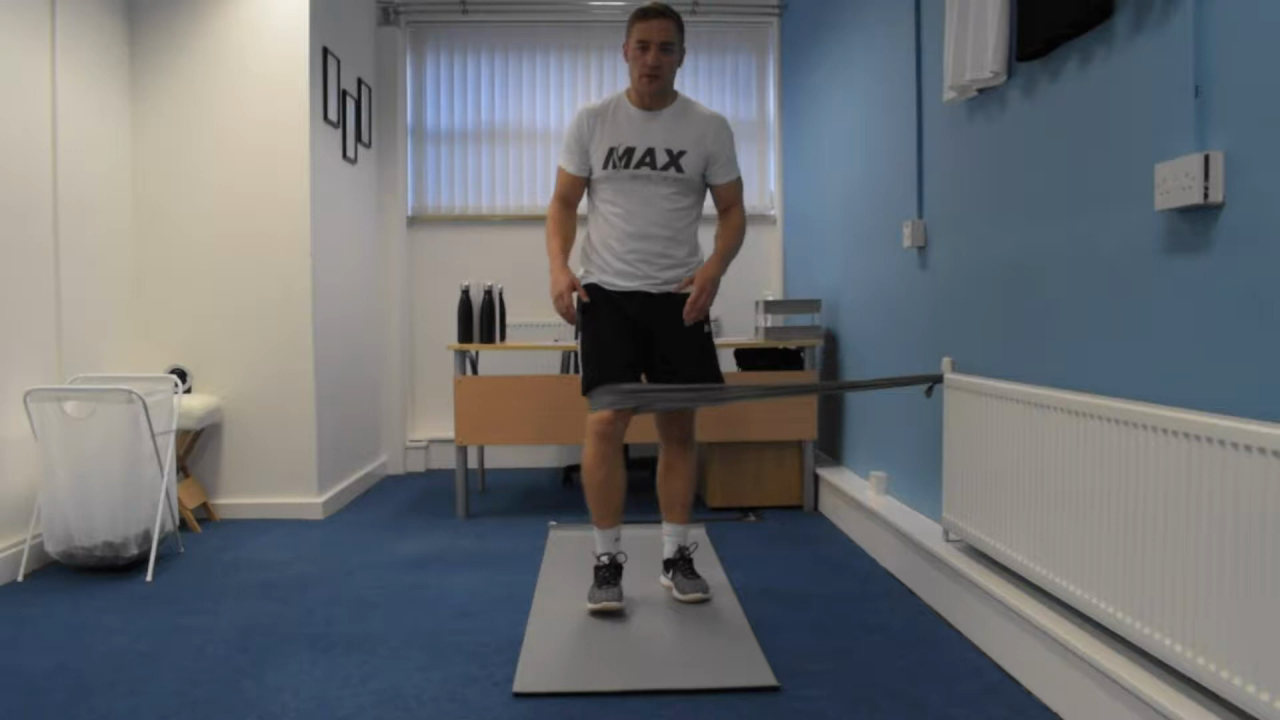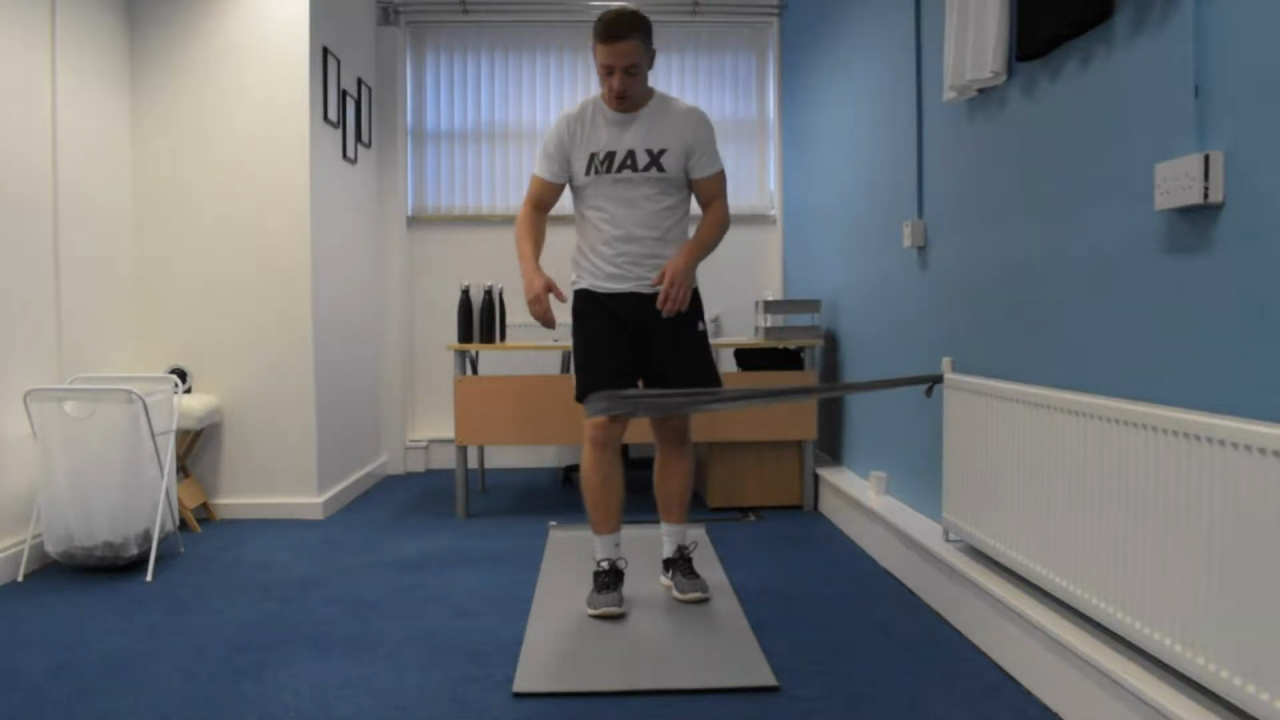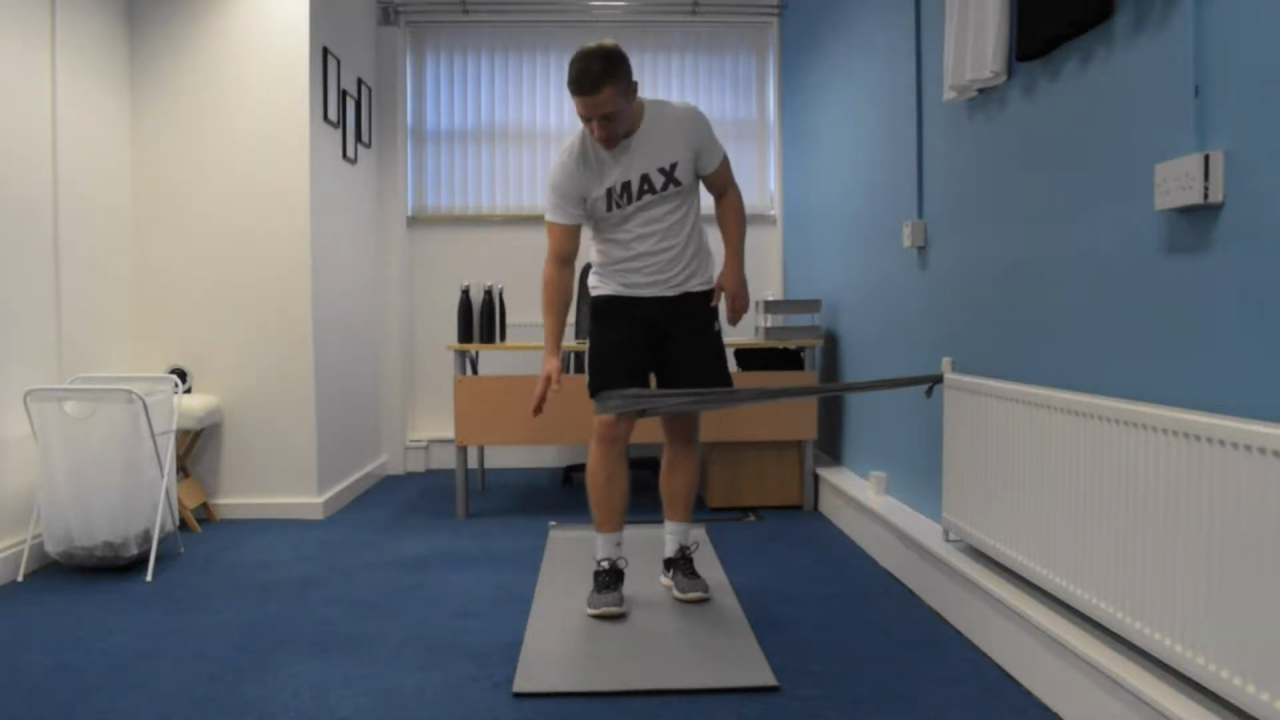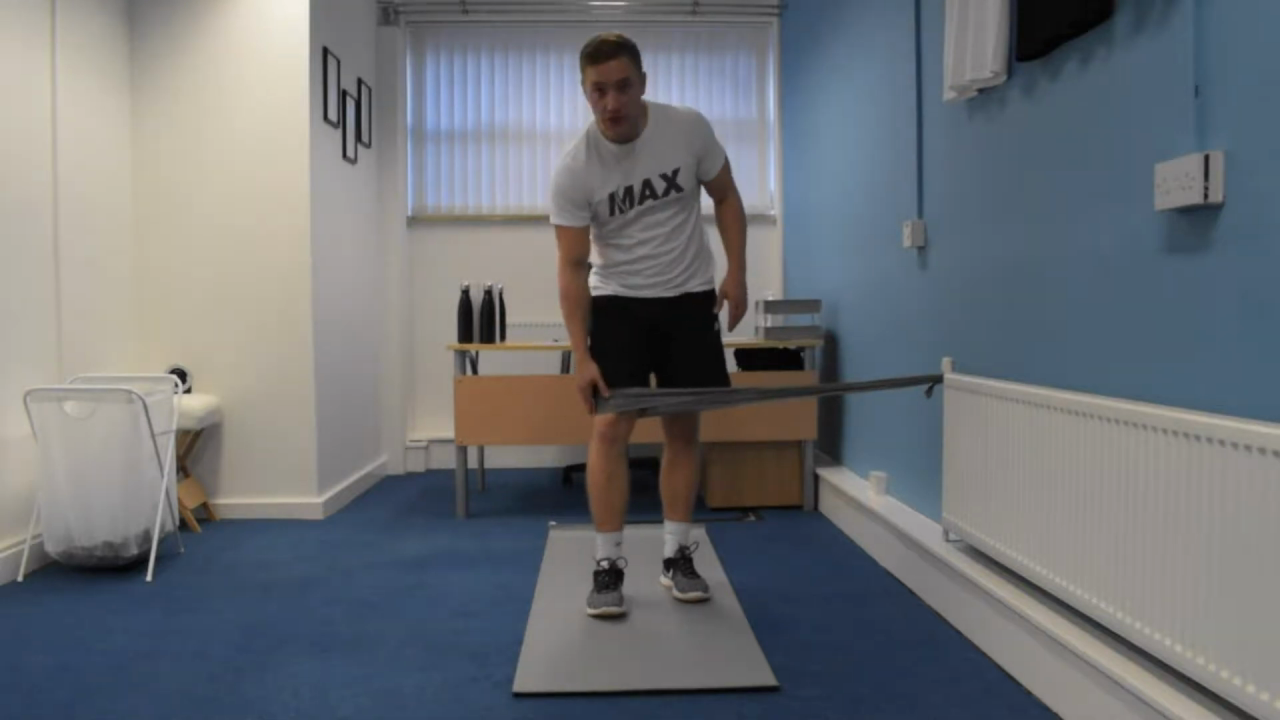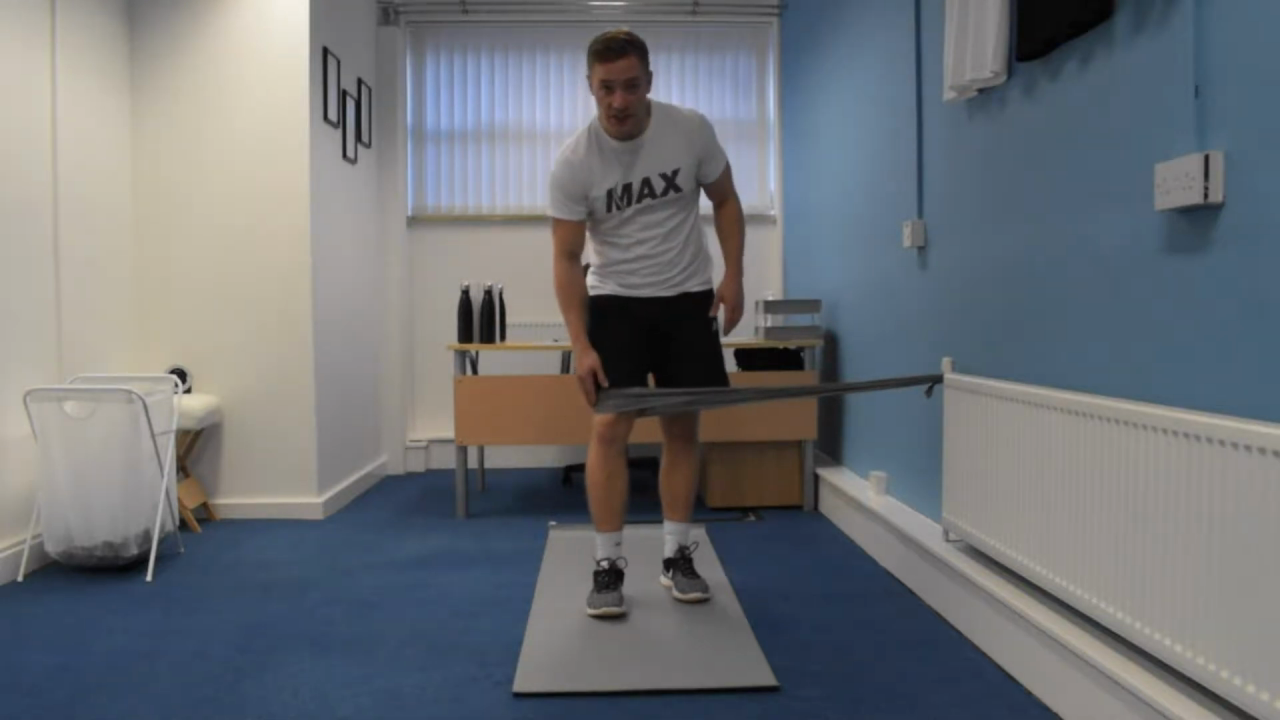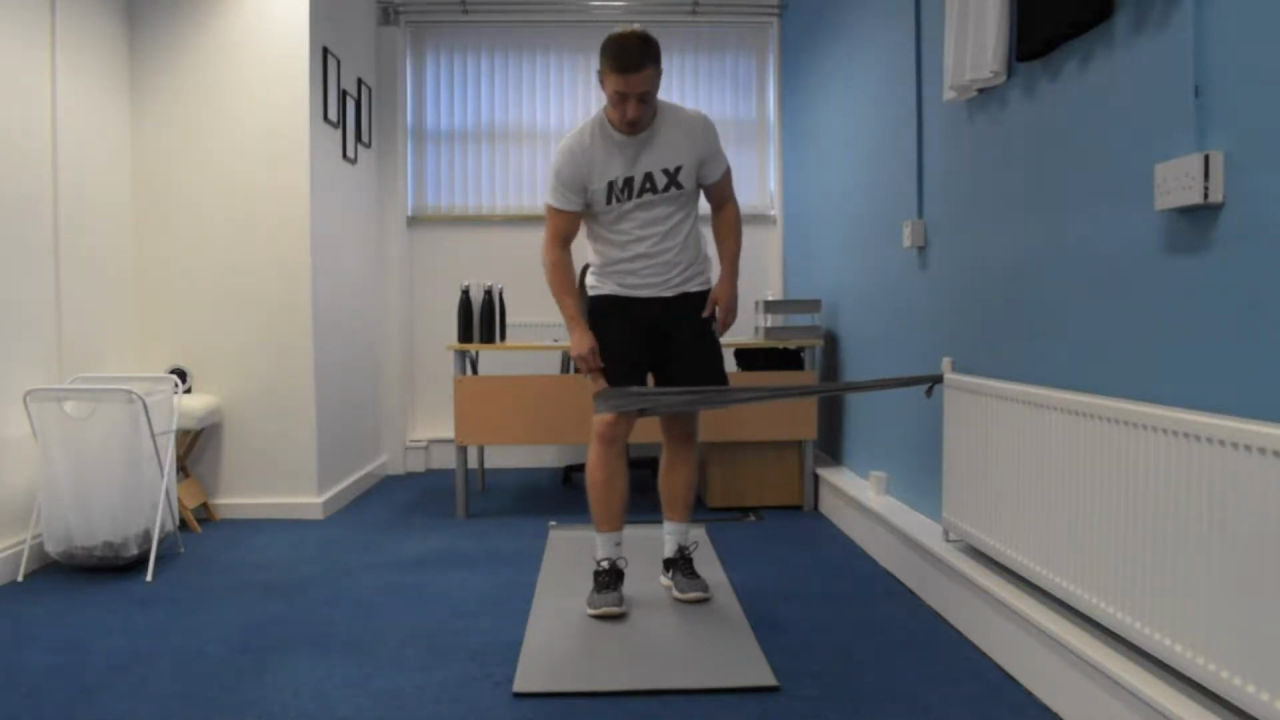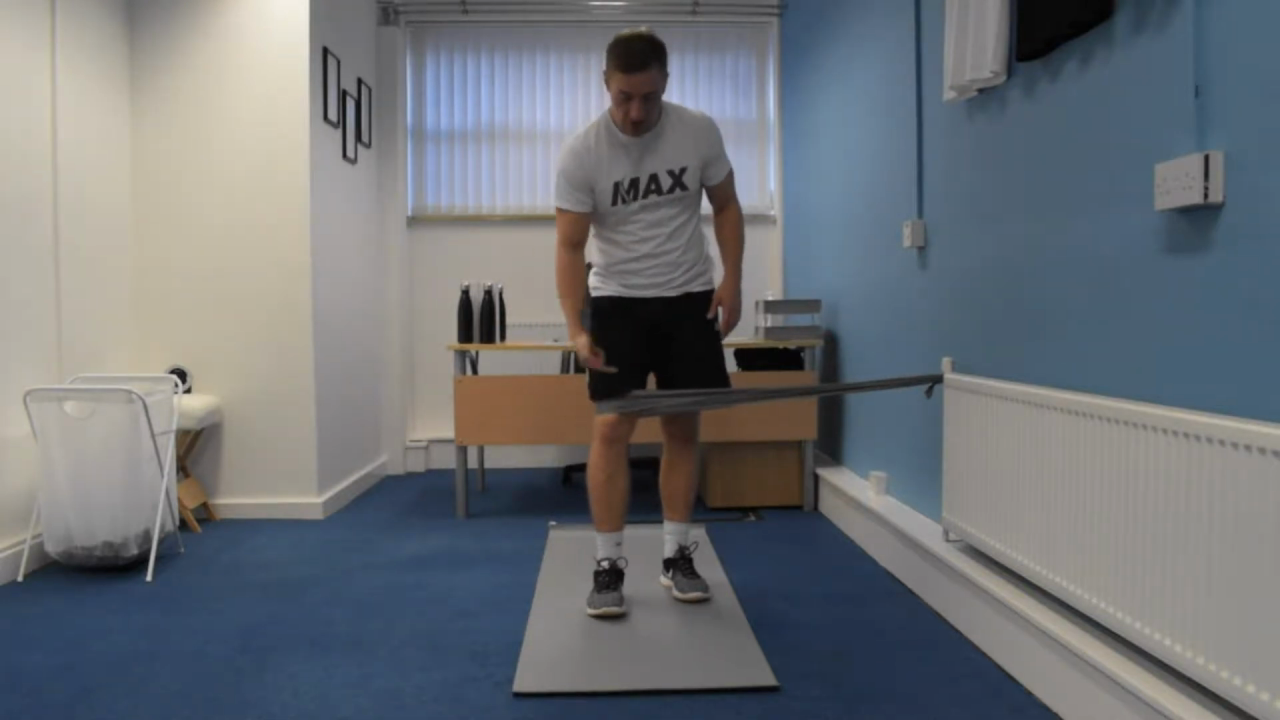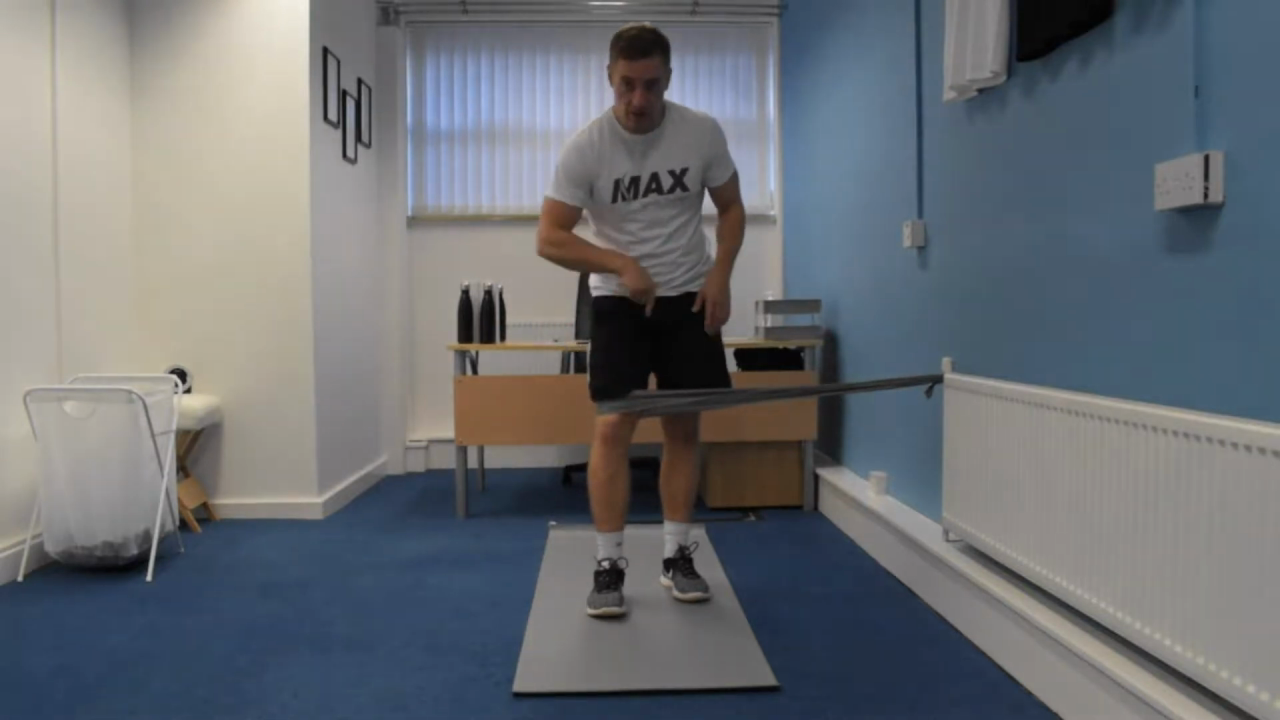
dt=0.5s
person 1, frame 1
left shoulder: (709, 128)
right shoulder: (590, 121)
left elbow: (732, 210)
right elbow: (564, 201)
left wrist: (714, 266)
right wrist: (559, 266)
left hip: (678, 298)
right hip: (607, 295)
left knee: (679, 429)
right knee: (605, 424)
left ankle: (676, 557)
right ankle: (607, 561)
person 1, frame 2
left shoulder: (689, 123)
right shoulder: (570, 127)
left elbow: (715, 207)
right elbow: (536, 205)
left wrist: (688, 257)
right wrist: (531, 267)
left hip: (670, 296)
right hip: (600, 298)
left knee: (674, 428)
right knee: (602, 429)
left ankle: (676, 556)
right ankle: (607, 565)
person 1, frame 3
left shoulder: (686, 123)
right shoulder: (570, 165)
left elbow: (726, 193)
right elbow: (561, 260)
left wrist: (733, 266)
right wrist: (552, 351)
left hip: (690, 298)
right hip: (617, 302)
left knee: (683, 427)
right knee: (610, 427)
left ankle: (677, 556)
right ankle: (608, 565)
person 1, frame 4
left shoulder: (689, 127)
right shoulder: (574, 169)
left elbow: (726, 197)
right elbow: (573, 267)
left wrist: (736, 271)
right wrist: (581, 355)
left hip: (690, 298)
right hip: (618, 302)
left knee: (683, 427)
right knee: (610, 425)
left ankle: (677, 555)
right ankle: (607, 565)
person 1, frame 5
left shoulder: (691, 129)
right shoulder: (573, 162)
left elbow: (726, 201)
right elbow: (567, 257)
left wrist: (733, 276)
right wrist: (580, 345)
left hip: (688, 299)
right hip: (616, 302)
left knee: (682, 427)
right knee: (609, 427)
left ankle: (677, 556)
right ankle: (608, 565)
person 1, frame 6
left shoulder: (695, 130)
right shoulder: (577, 151)
left elbow: (725, 204)
right elbow: (557, 243)
left wrist: (729, 278)
right wrist: (576, 325)
left hip: (688, 298)
right hip: (615, 301)
left knee: (682, 427)
right knee: (609, 427)
left ankle: (677, 556)
right ankle: (608, 565)
person 1, frame 7
left shoulder: (700, 131)
right shoulder: (581, 152)
left elbow: (726, 206)
right elbow: (570, 247)
left wrist: (731, 279)
right wrist: (576, 329)
left hip: (690, 300)
right hip: (619, 302)
left knee: (682, 427)
right knee: (611, 429)
left ankle: (677, 556)
right ankle: (608, 566)
person 1, frame 8
left shoulder: (703, 132)
right shoulder: (584, 148)
left elbow: (731, 207)
right elbow: (549, 238)
left wrist: (722, 275)
right wrist: (617, 264)
left hip: (687, 300)
right hip: (619, 302)
left knee: (683, 427)
right knee: (613, 429)
left ankle: (677, 556)
right ankle: (609, 566)
